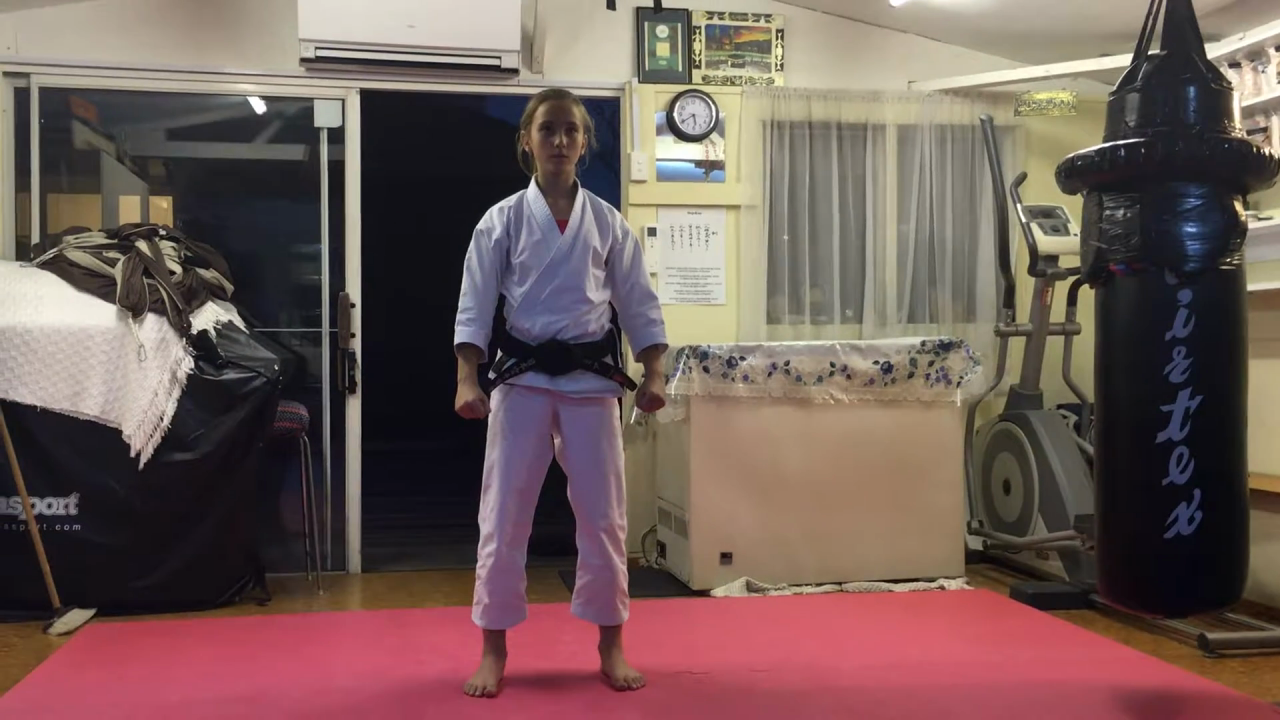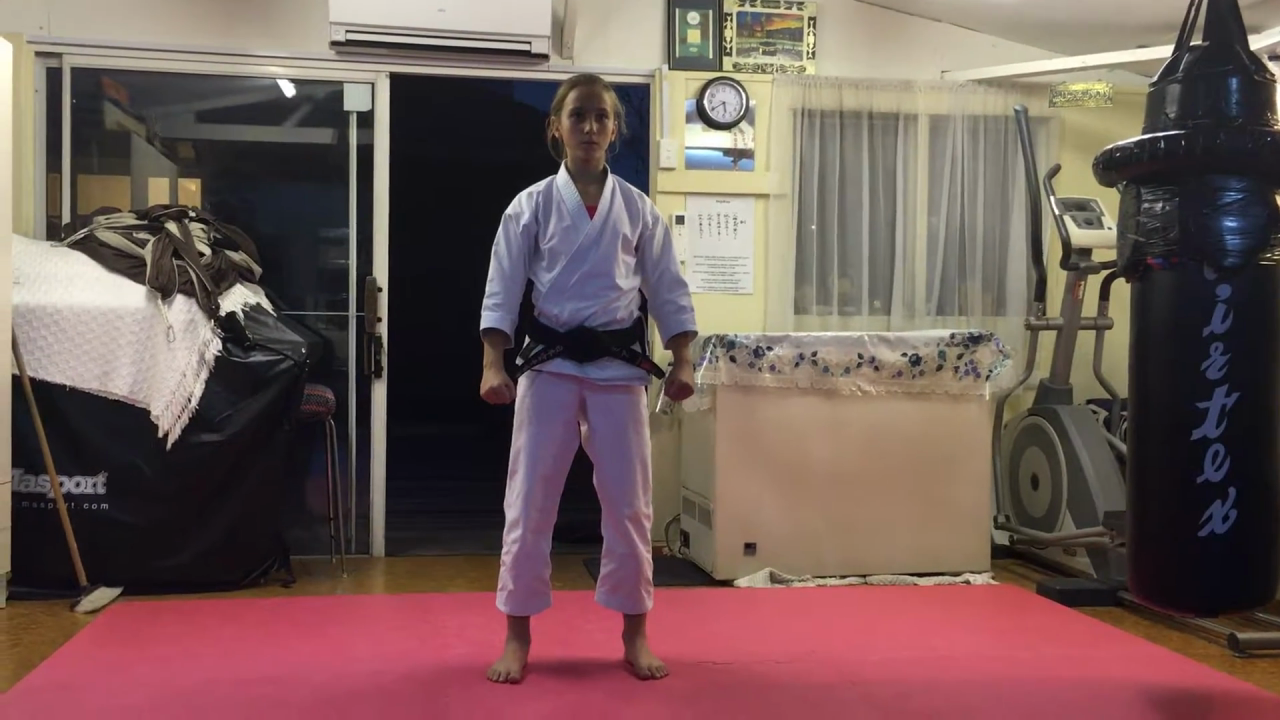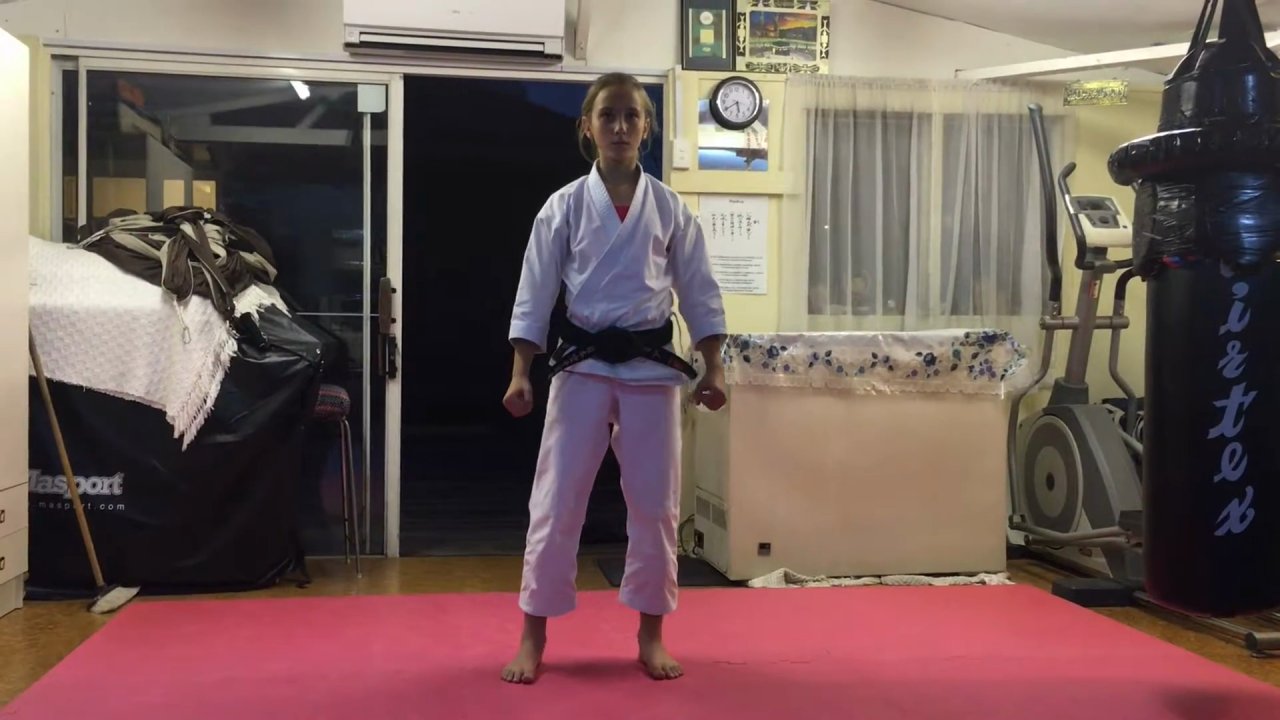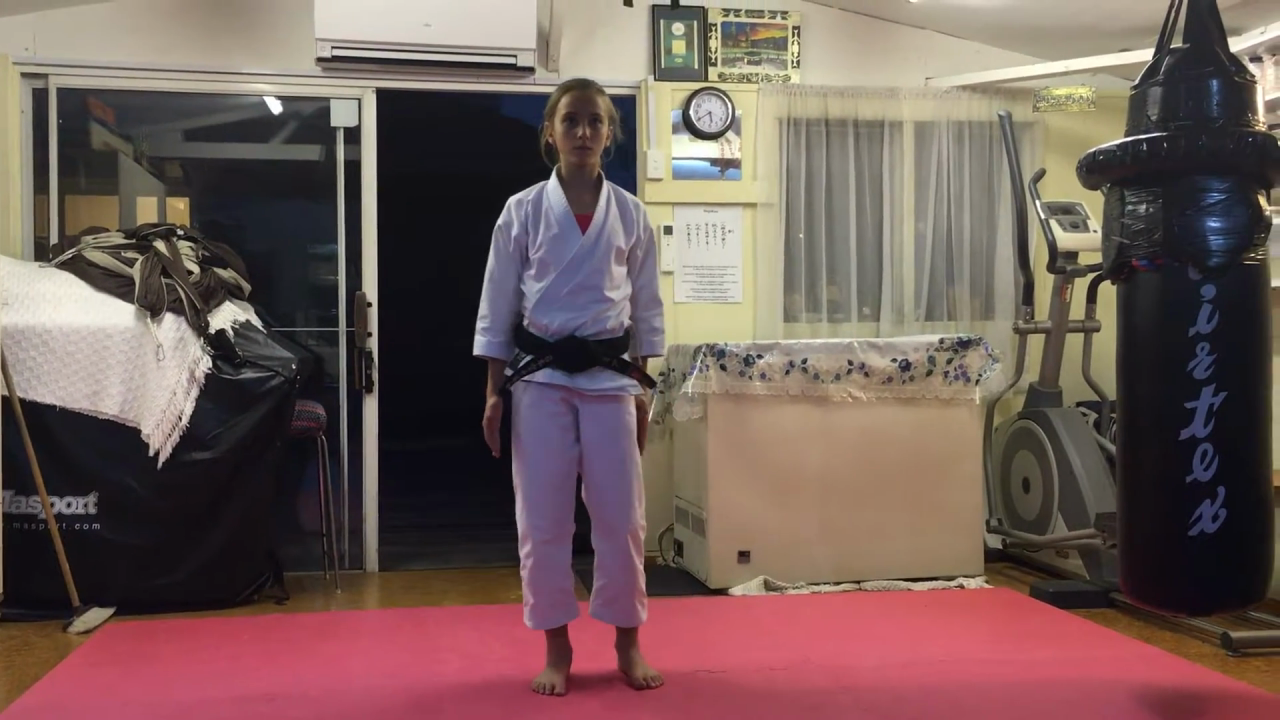
dt=1s
person 1, frame 1
left shoulder: (608, 222)
right shoulder: (502, 220)
left elbow: (638, 301)
right elbow: (475, 303)
left wrist: (653, 373)
right wrist: (467, 379)
left hip: (591, 380)
right hip: (522, 378)
left knee: (603, 514)
right knee: (504, 514)
left ankle: (611, 643)
right ankle: (493, 648)
person 1, frame 2
left shoulder: (637, 208)
right shoulder: (532, 205)
left elbow: (668, 289)
right elbow: (503, 288)
left wrist: (682, 361)
right wrist: (493, 363)
left hip: (619, 366)
right hip: (549, 364)
left knee: (629, 501)
right knee: (530, 499)
left ankle: (635, 632)
right ankle: (517, 634)
person 1, frame 3
left shoulder: (669, 207)
right shoulder: (565, 206)
left elbow: (699, 291)
right elbow: (536, 292)
left wrist: (713, 367)
right wrist: (520, 371)
left hip: (652, 366)
right hip: (583, 363)
left knee: (654, 503)
right knee: (558, 498)
left ankle: (650, 634)
right ankle: (533, 634)
person 1, frame 4
left shoulder: (630, 214)
right shoulder: (524, 210)
left elbow: (646, 306)
right elbow: (498, 304)
left wrist: (642, 386)
right wrist: (495, 390)
left hip: (608, 375)
right hip: (540, 375)
left knee: (620, 515)
right knee: (543, 517)
left ankle: (627, 643)
right ankle: (557, 649)
